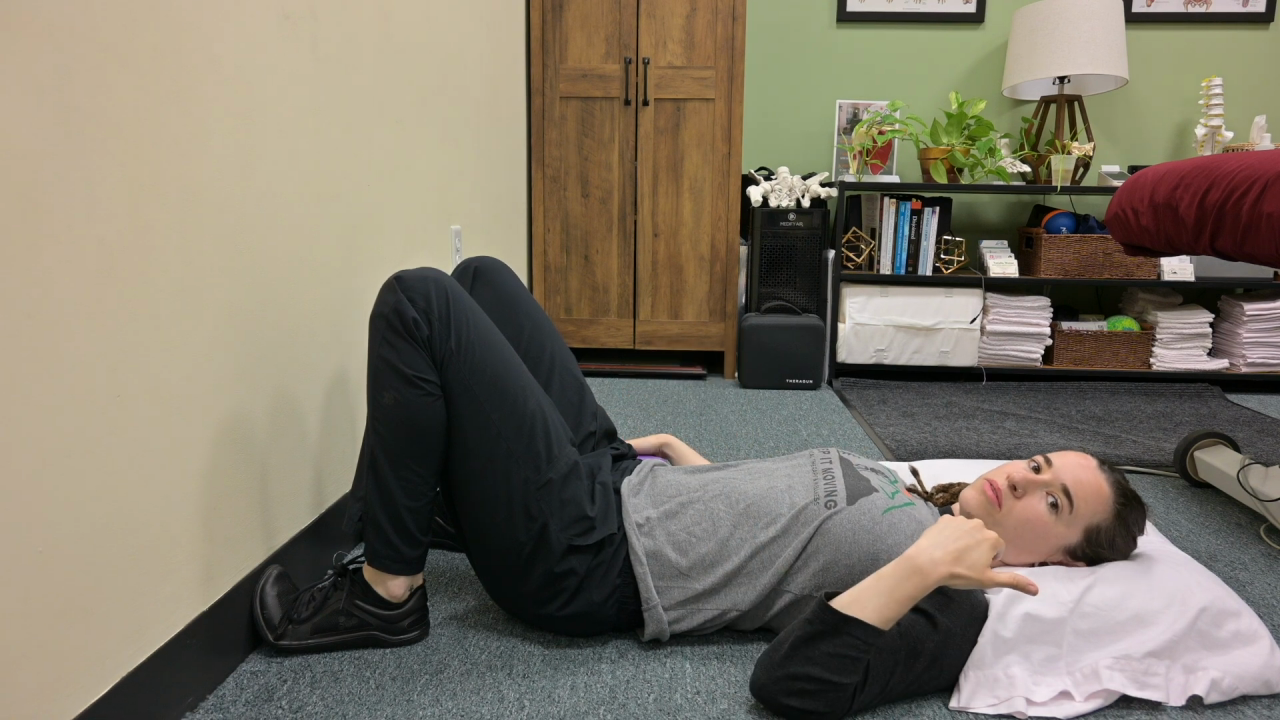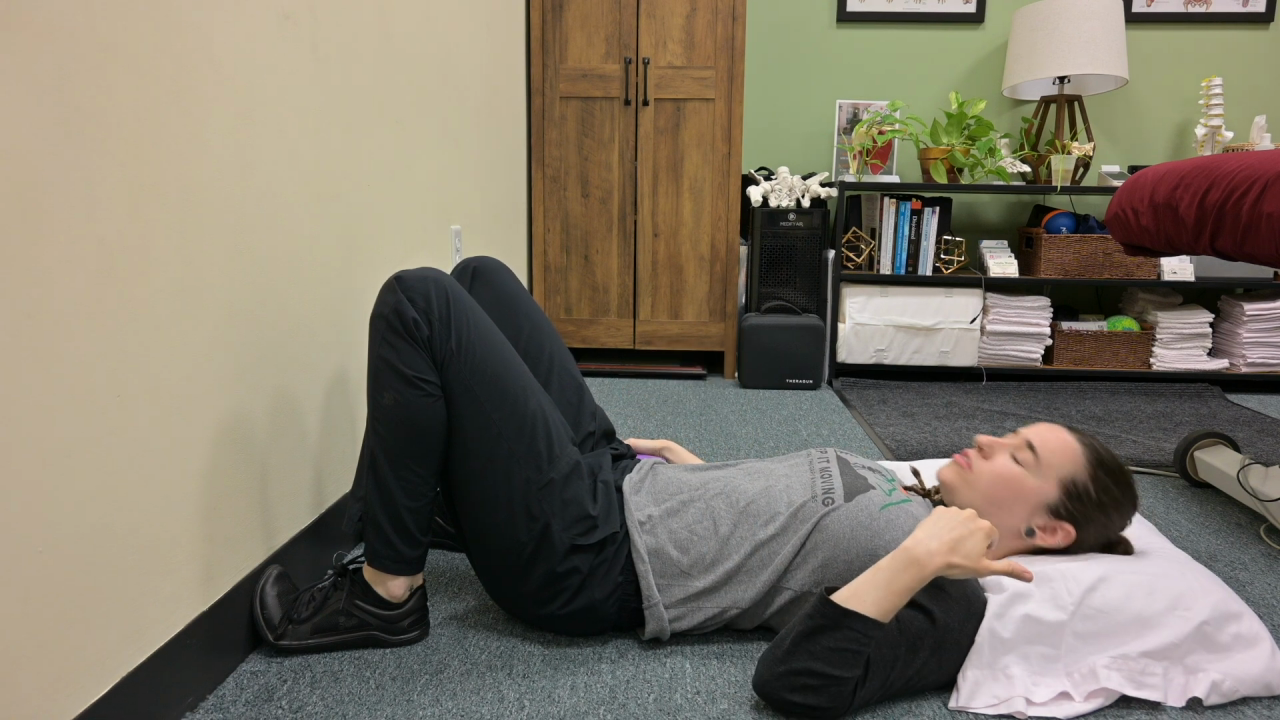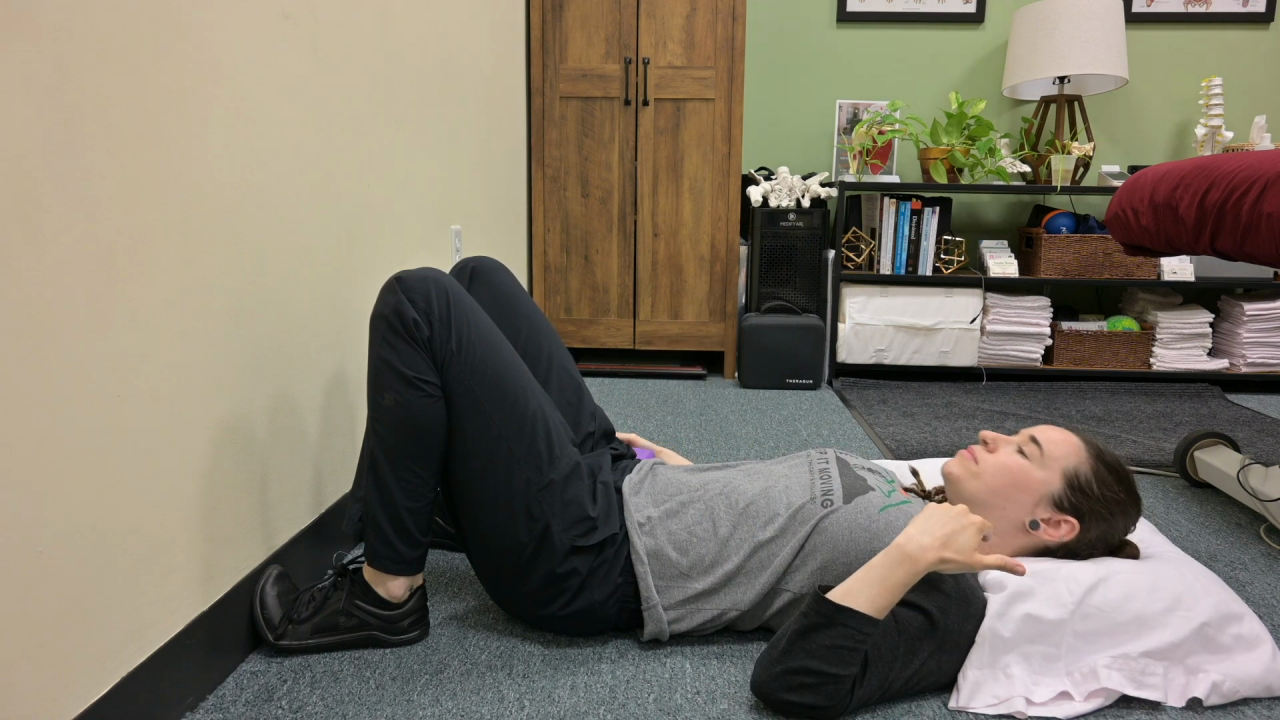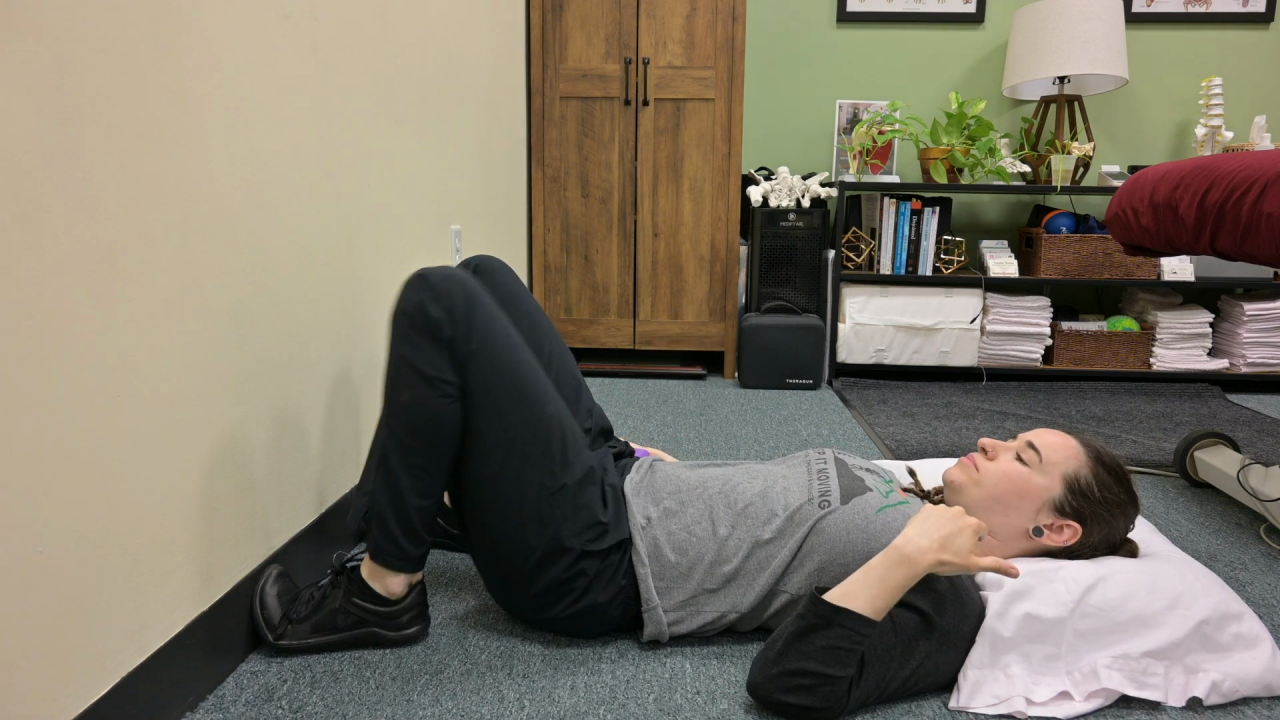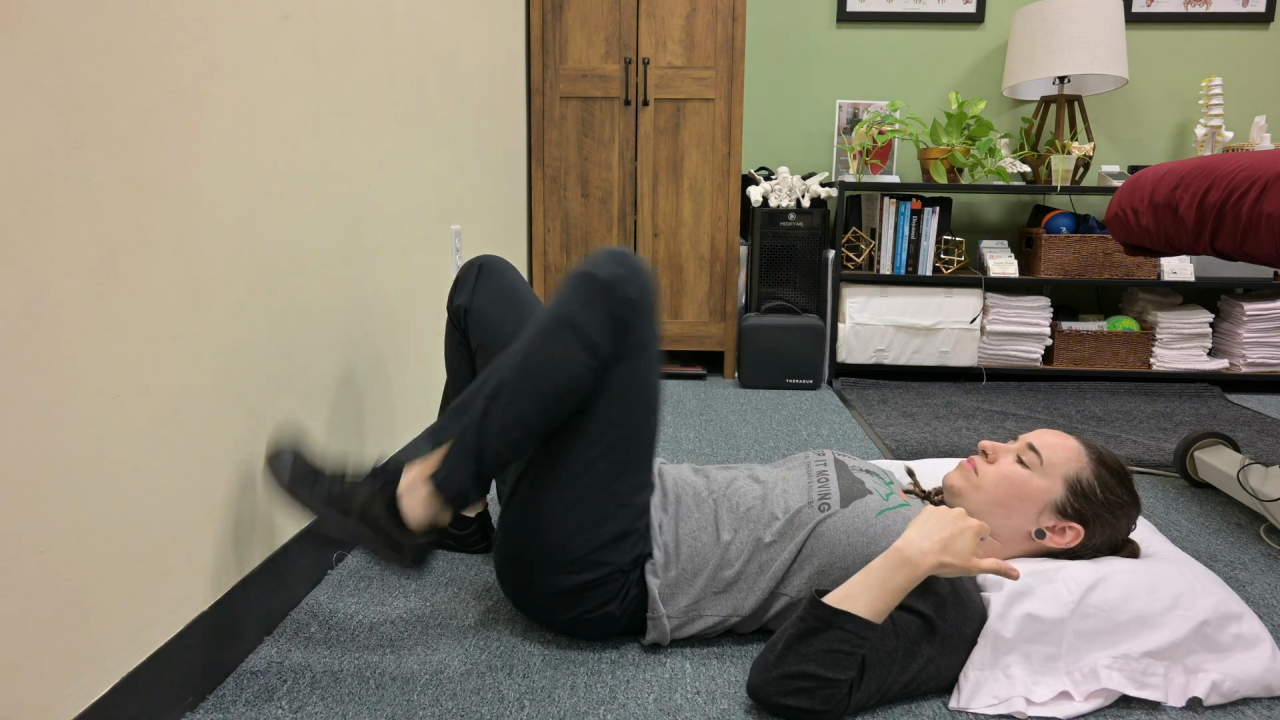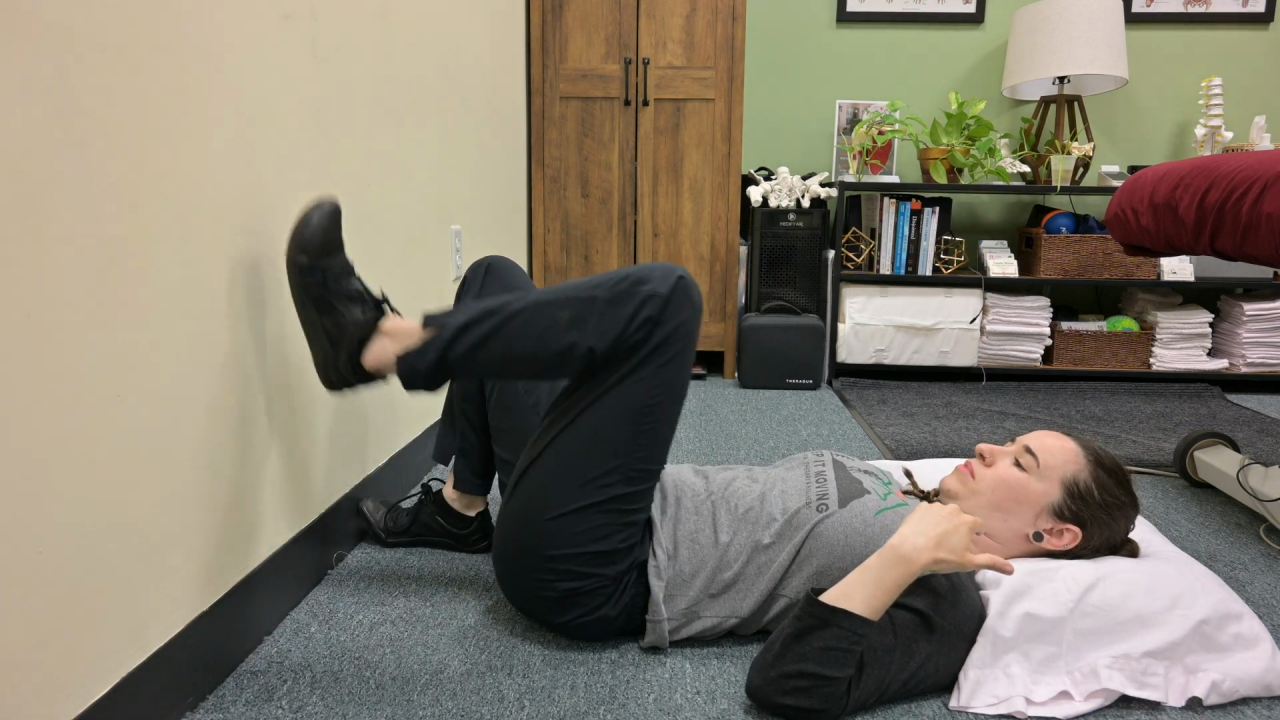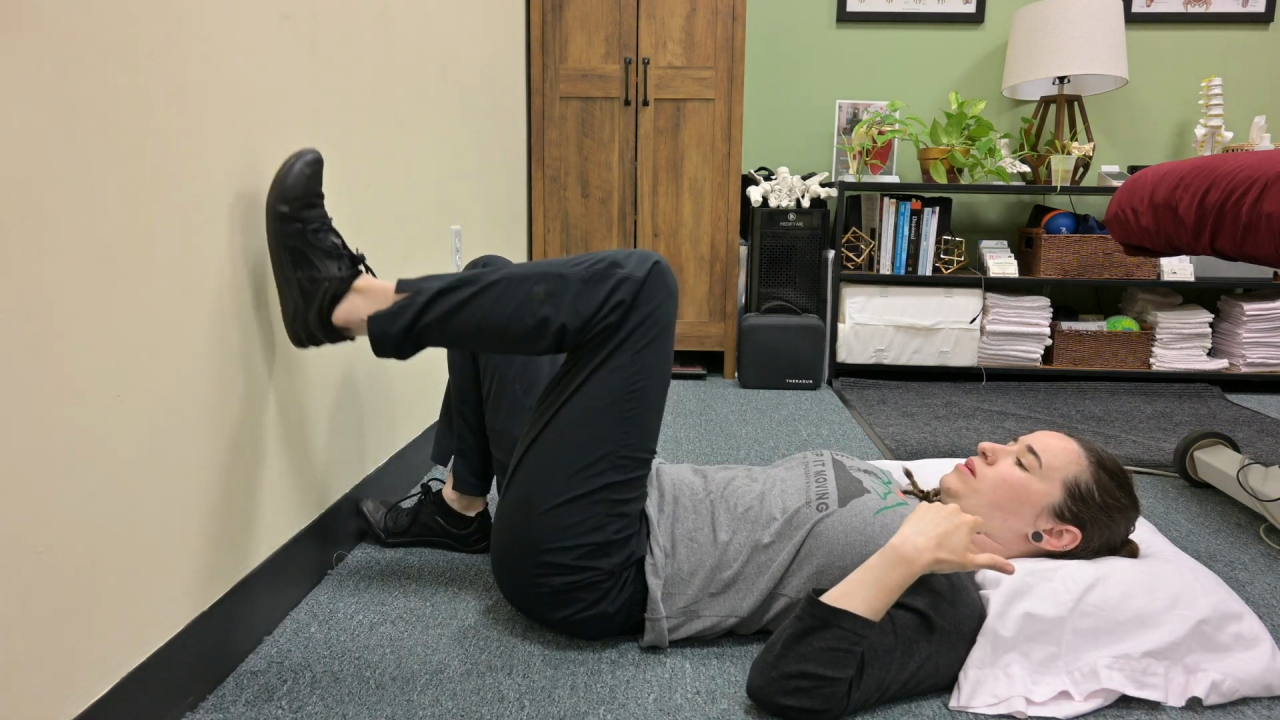
dt=0.3s
person 1, frame 1
left shoulder: (947, 609)
right shoulder: (907, 491)
left wrist: (923, 568)
right wrist: (676, 451)
left hip: (583, 559)
right hip: (619, 484)
left knee: (419, 302)
right knee: (481, 278)
left ankle: (385, 593)
right ankle: (444, 498)
person 1, frame 2
left shoulder: (946, 601)
right shoulder: (907, 493)
left wrist: (920, 557)
right wrist: (679, 458)
left hip: (582, 555)
right hip: (621, 486)
left knee: (419, 302)
right knee: (479, 279)
left ankle: (386, 595)
right ankle: (444, 499)
person 1, frame 3
left shoulder: (945, 598)
right shoulder: (905, 492)
left wrist: (913, 553)
left hip: (583, 559)
right hip: (617, 486)
left knee: (418, 304)
right knee: (476, 278)
left ankle: (382, 596)
right ankle: (447, 501)
person 1, frame 4
left shoulder: (944, 602)
right shoulder: (905, 494)
left wrist: (911, 556)
right wrist: (657, 463)
left hip: (583, 565)
right hip: (625, 489)
left knee: (436, 299)
right knee: (479, 280)
left ankle: (380, 589)
right ankle: (457, 504)
person 1, frame 5
left shoulder: (946, 603)
right shoulder: (908, 498)
left wrist: (911, 560)
left hip: (590, 575)
right hip: (645, 497)
left knee: (614, 284)
right knee: (485, 281)
left ankle: (410, 499)
right ankle: (457, 509)
person 1, frame 6
left shoulder: (944, 604)
right shoulder: (903, 496)
left wrist: (908, 555)
left hip: (586, 575)
right hip: (650, 509)
left knee: (661, 298)
right knee: (494, 277)
left ankle: (379, 342)
right ankle: (461, 507)
person 1, frame 7
left shoulder: (943, 603)
right shoulder: (904, 496)
left wrist: (907, 554)
left hip: (582, 570)
right hip: (644, 505)
left knee: (635, 283)
right knee: (491, 276)
left ankle: (351, 303)
right ankle: (460, 509)
